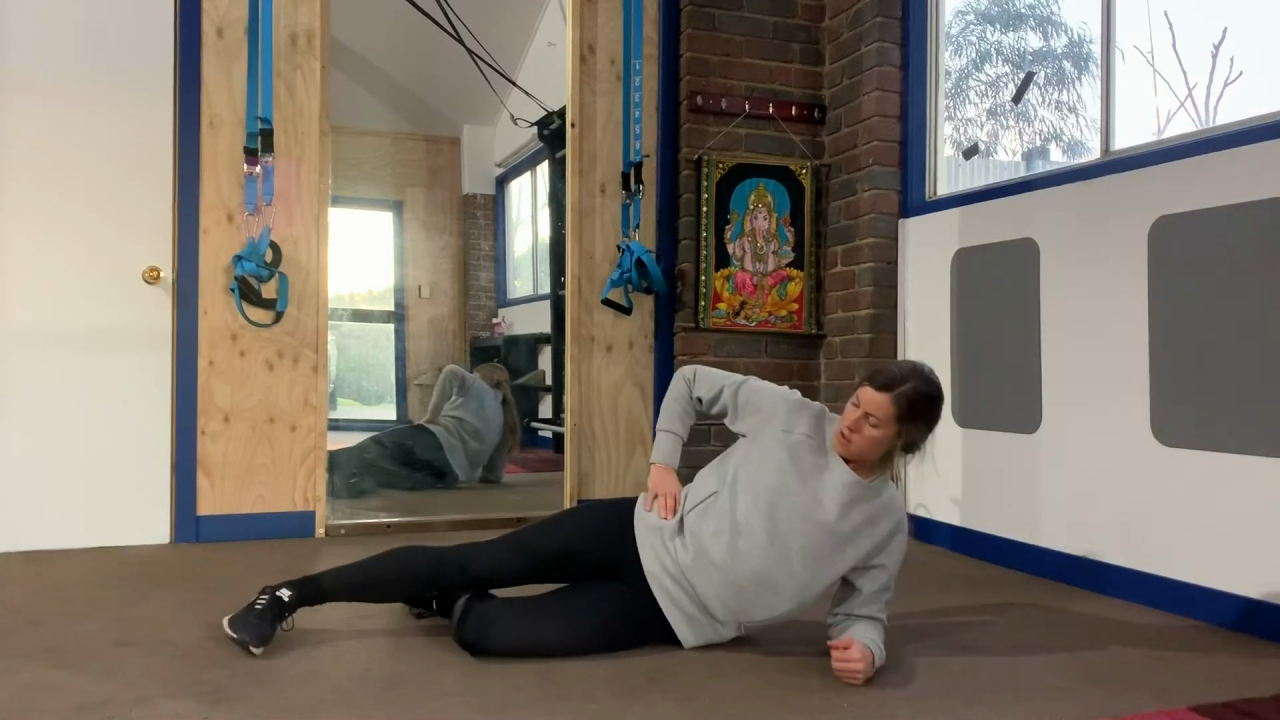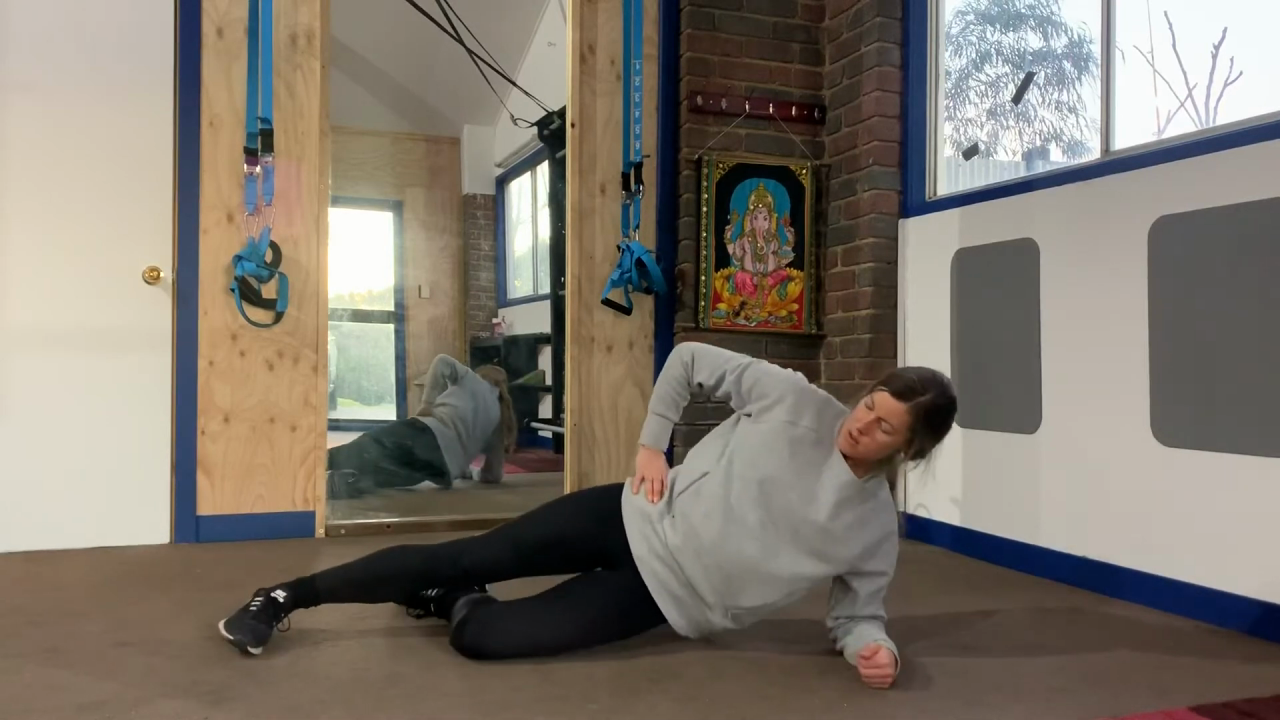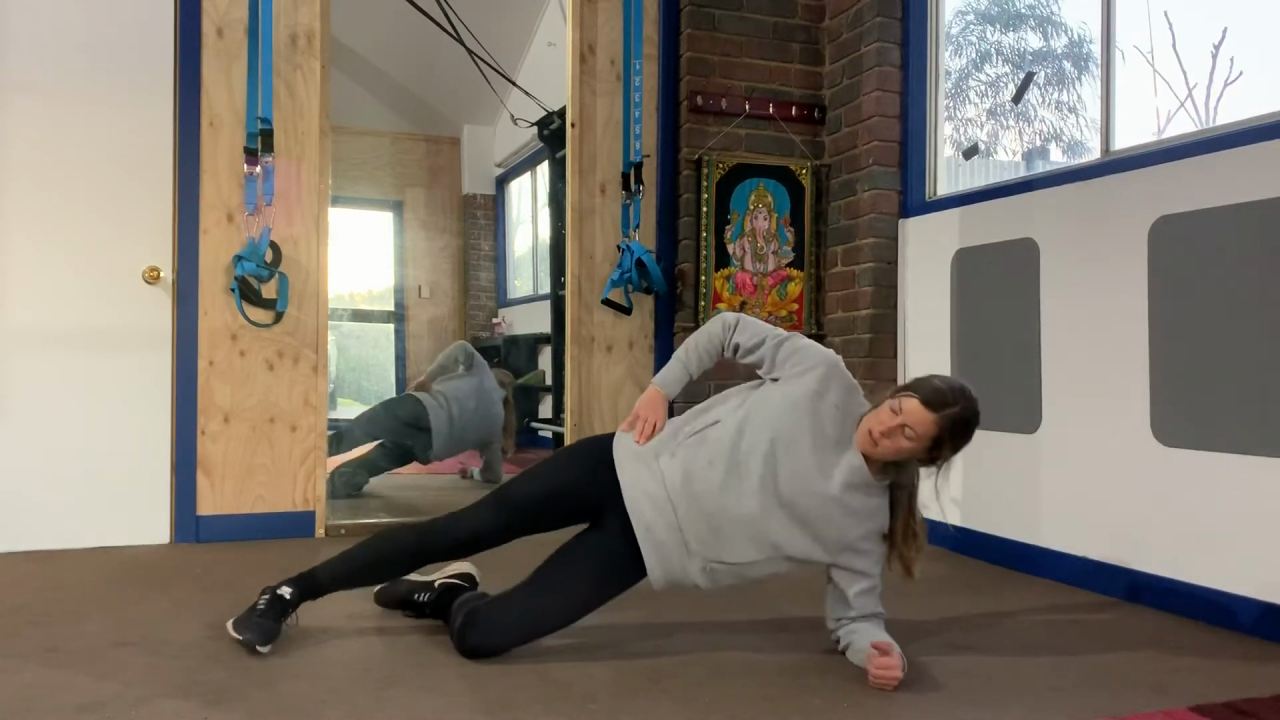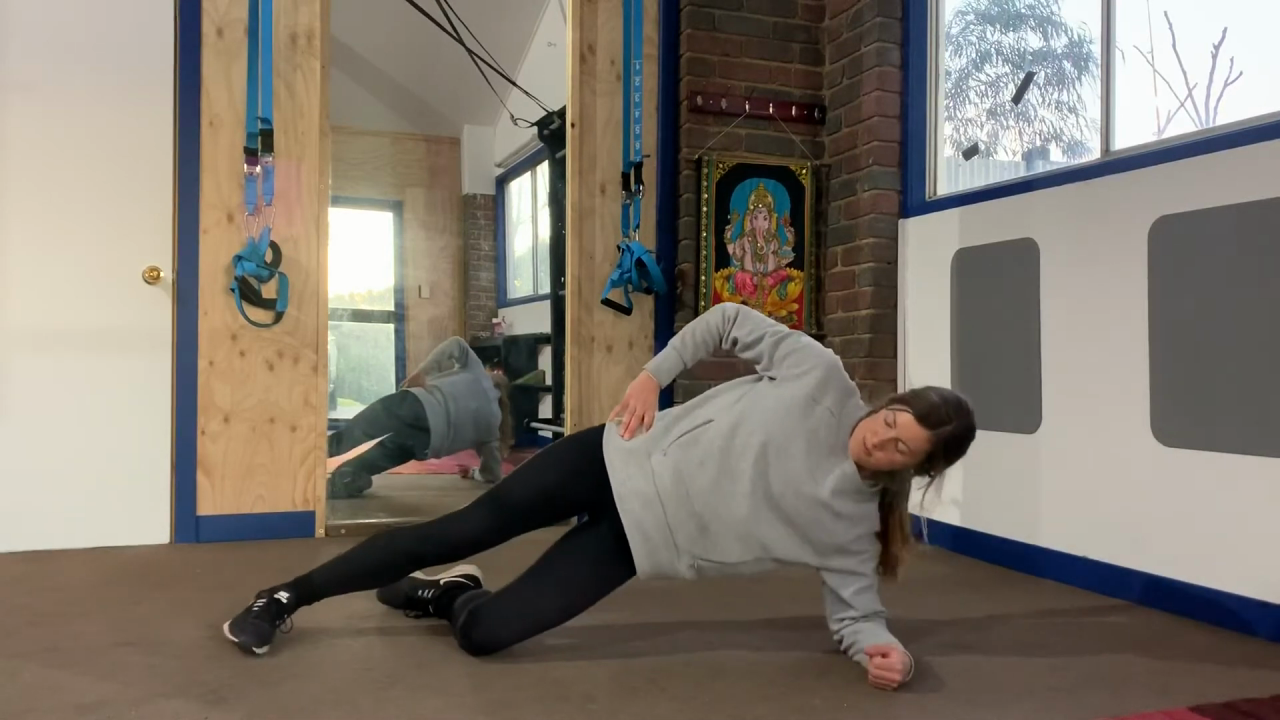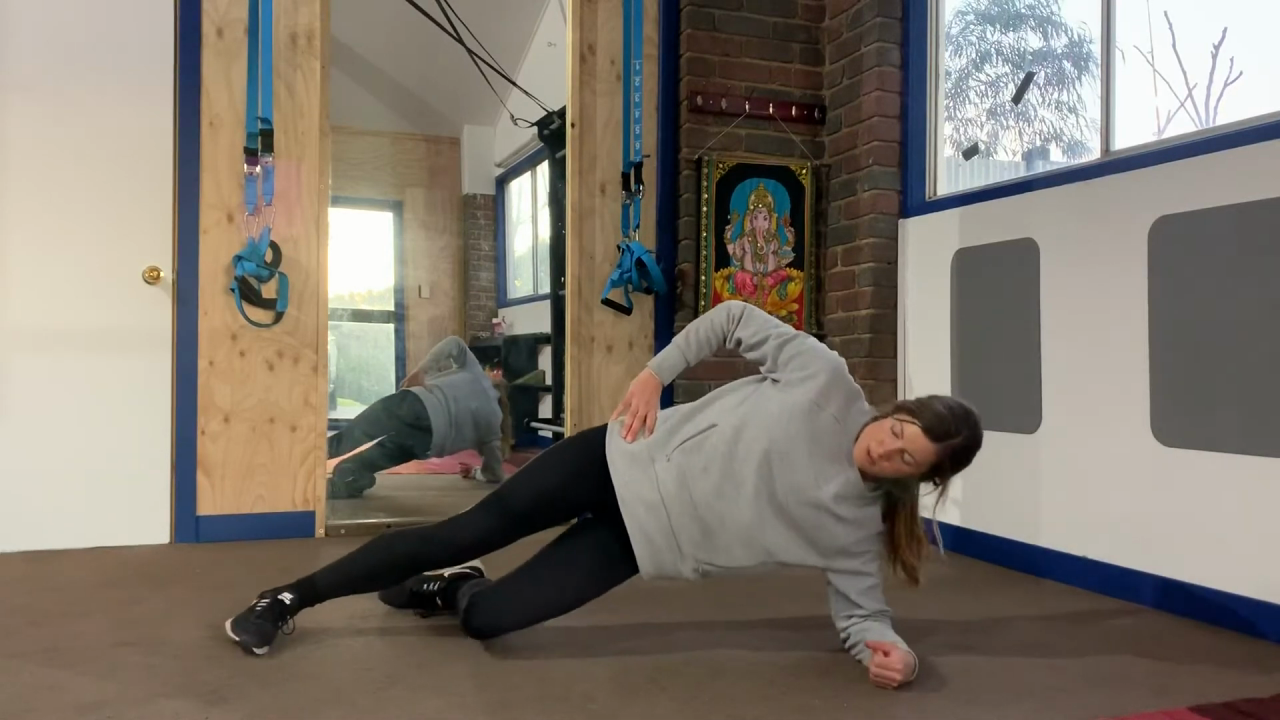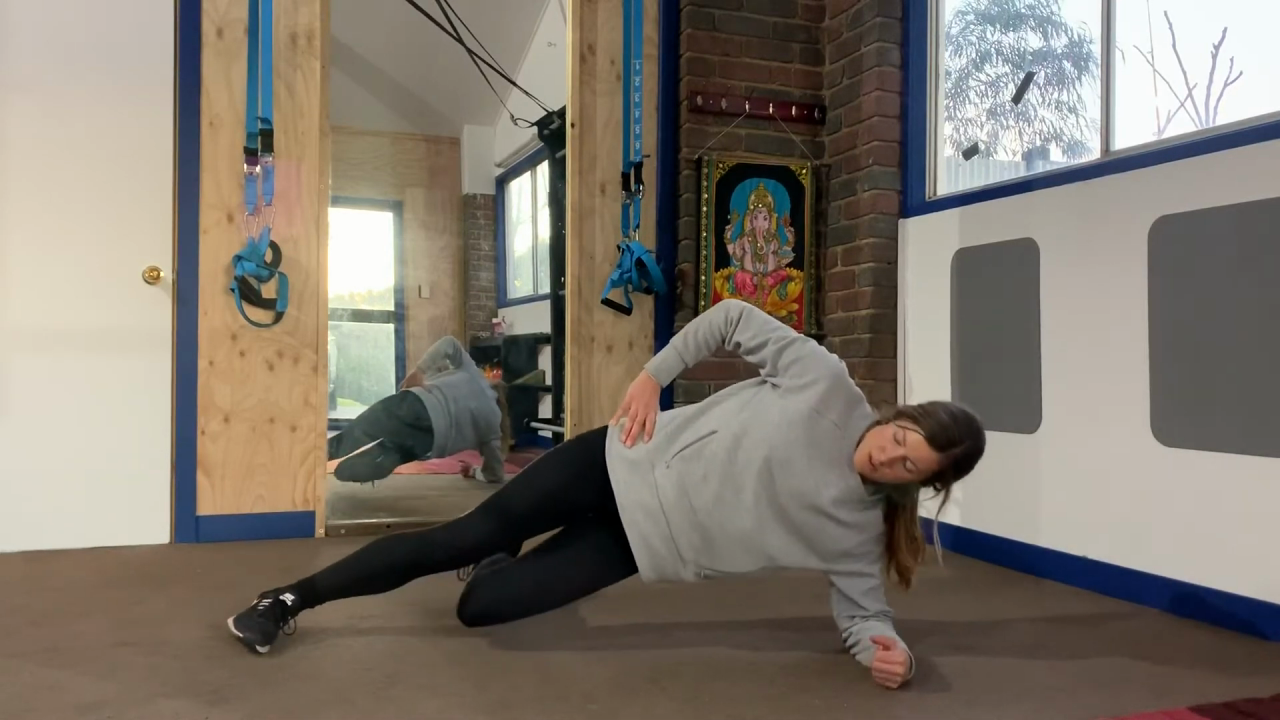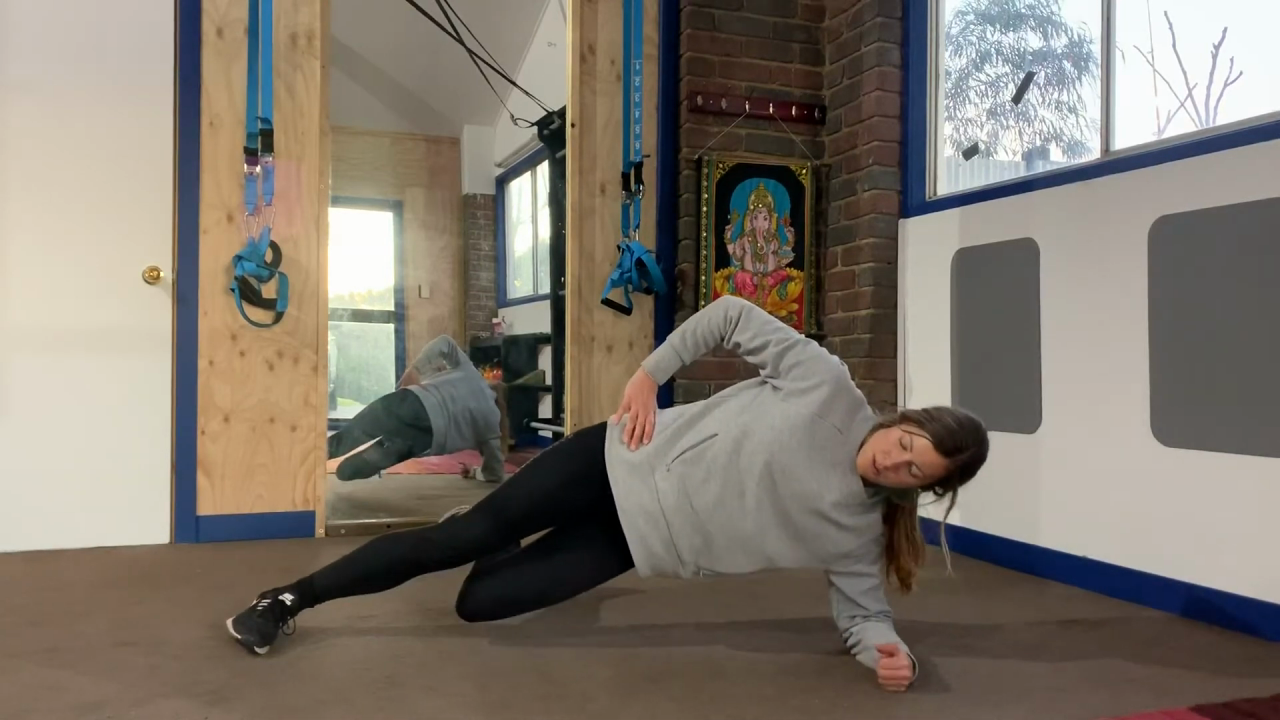
dt=0.4s
person 1, frame 1
left shoulder: (884, 523)
right shoulder: (794, 416)
left elbow: (860, 611)
right elbow: (691, 382)
left wrist: (864, 648)
right wrist: (663, 463)
left hip: (671, 612)
right hip: (645, 535)
left knee: (488, 630)
right knee: (472, 561)
left ankle: (450, 603)
right ankle: (291, 593)
person 1, frame 2
left shoulder: (874, 525)
right shoulder: (797, 400)
left elbow: (857, 612)
right elbow: (688, 360)
left wrist: (875, 648)
right wrist: (651, 445)
left hip: (662, 595)
right hip: (635, 520)
left knee: (484, 636)
right knee: (466, 556)
left ankle: (452, 604)
right ankle: (286, 595)
person 1, frame 3
left shoulder: (864, 516)
right shoulder: (824, 376)
left elbow: (854, 608)
right elbow: (730, 329)
left wrist: (879, 647)
right wrist: (660, 388)
left hip: (647, 542)
right hip: (631, 468)
left knee: (483, 636)
right knee: (467, 527)
left ankle: (448, 596)
right ankle: (291, 592)
person 1, frame 4
left shoulder: (852, 521)
right shoulder: (821, 375)
left elbow: (854, 609)
right elbow: (728, 320)
left wrist: (886, 650)
right wrist: (652, 374)
left hip: (637, 537)
right hip: (621, 460)
left knee: (486, 633)
right knee: (464, 530)
left ankle: (451, 596)
right ankle: (286, 596)
person 1, frame 5
left shoulder: (856, 525)
right shoulder: (826, 378)
left elbow: (859, 608)
right elbow: (734, 318)
left wrist: (891, 650)
right wrist: (654, 372)
left hip: (642, 537)
right hip: (625, 461)
left knee: (489, 618)
right knee: (470, 531)
left ankle: (451, 589)
right ankle: (289, 598)
person 1, frame 6
left shoulder: (858, 528)
right shoulder: (827, 384)
left elbow: (861, 608)
right elbow: (732, 318)
left wrist: (890, 649)
right wrist: (651, 375)
left hip: (644, 541)
right hip: (626, 465)
left knee: (480, 607)
right knee: (469, 534)
left ankle: (497, 556)
right ankle: (291, 597)
person 1, frame 7
left shoulder: (857, 530)
right shoulder: (828, 387)
left elbow: (861, 608)
right elbow: (732, 315)
left wrist: (889, 651)
right wrist: (649, 373)
left hip: (640, 537)
right hip: (623, 463)
left knee: (478, 603)
right knee: (465, 537)
left ankle: (499, 547)
right ankle: (289, 597)
person 2, frame 1
left shoulder: (478, 388)
right shoulder: (503, 422)
left elbow: (453, 372)
right elbow: (493, 475)
left wrist: (432, 415)
right wrist: (471, 470)
left hip: (430, 439)
right hip: (447, 471)
left knee: (367, 453)
person 2, frame 2
left shoulder: (473, 381)
right shoulder: (499, 417)
left elbow: (442, 362)
right elbow: (493, 475)
left wrist: (427, 404)
right wrist: (468, 472)
left hip: (426, 431)
right hip: (441, 466)
left knee: (360, 451)
person 2, frame 3
left shoulder: (482, 374)
right shoulder: (496, 418)
left elbow: (462, 348)
right elbow: (493, 475)
left wrist: (427, 378)
right wrist: (474, 473)
left hip: (417, 407)
right hip: (425, 440)
left knee: (349, 437)
right ankle: (343, 478)
person 2, frame 4
left shoulder: (476, 374)
right shoulder: (492, 418)
left elbow: (456, 344)
right elbow: (492, 475)
left wrist: (421, 372)
right wrist: (473, 473)
right hip: (422, 437)
left knee: (344, 439)
right ankle: (346, 477)
person 2, frame 5
left shoulder: (475, 373)
right shoulder: (492, 419)
left elbow: (454, 343)
right elbow: (494, 474)
left wrist: (421, 371)
right wrist: (476, 472)
right hip: (423, 435)
left knee: (343, 441)
right ankle: (350, 475)
person 2, frame 6
left shoulder: (471, 373)
right shoulder: (491, 419)
left elbow: (449, 343)
right elbow: (495, 475)
left wrist: (418, 371)
right wrist: (474, 472)
right hip: (424, 434)
left knee: (339, 444)
person 2, frame 7
left shoulder: (469, 372)
right shoulder: (490, 419)
left elbow: (444, 342)
right elbow: (495, 474)
left wrist: (414, 370)
right wrist: (476, 472)
right hip: (422, 431)
left knee: (338, 443)
right knee: (348, 469)
